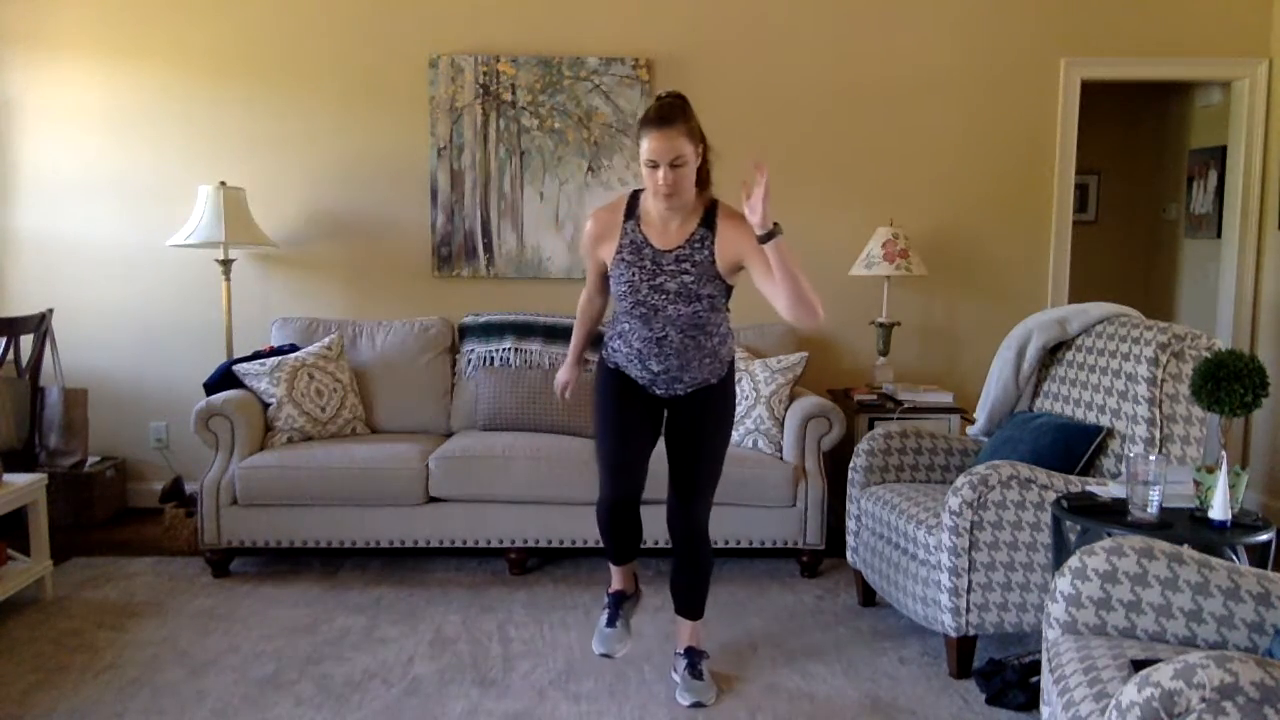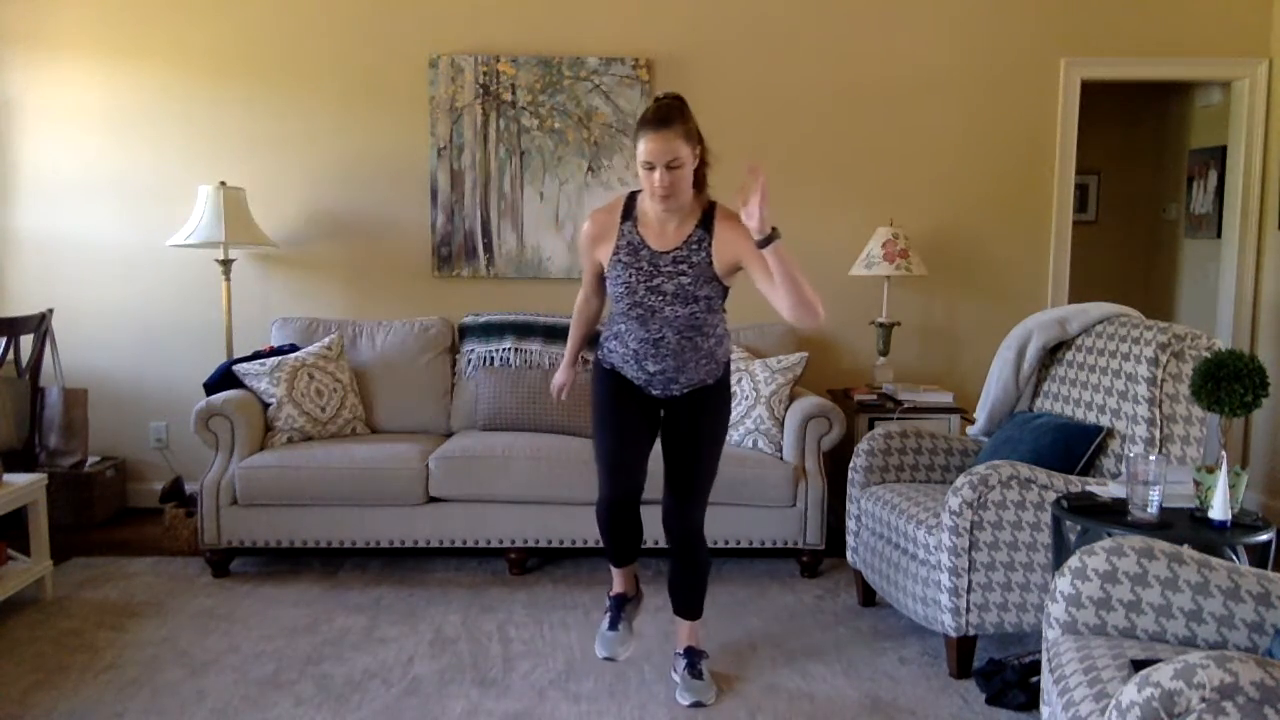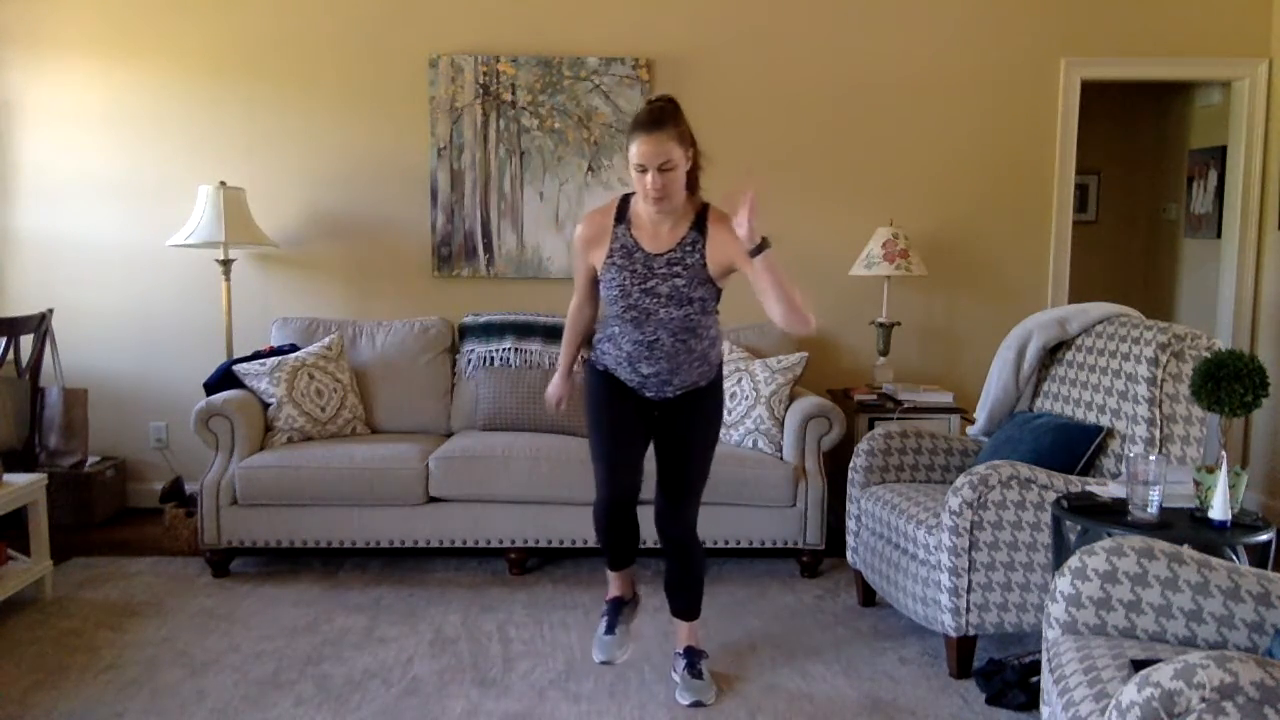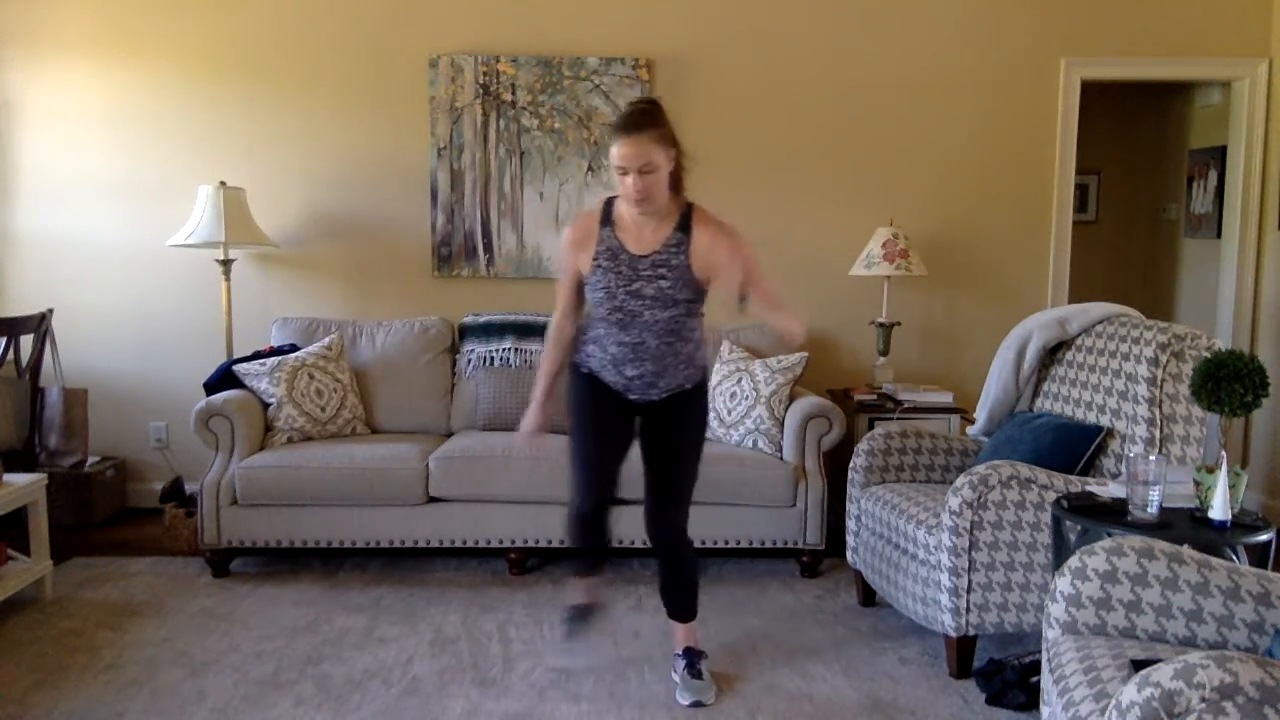
dt=0.1s
person 1, frame 1
left shoulder: (732, 230)
right shoulder: (605, 223)
left elbow: (807, 316)
left wrist: (766, 230)
right wrist: (572, 357)
left hip: (704, 386)
right hip: (626, 376)
left knee: (689, 518)
right knee: (617, 493)
left ankle: (689, 649)
right ankle: (622, 588)
person 1, frame 2
left shoulder: (730, 231)
right shoulder: (602, 225)
left elbow: (808, 318)
left wrist: (764, 236)
right wrist: (569, 359)
left hip: (700, 388)
right hip: (621, 377)
left knee: (684, 519)
right knee: (618, 492)
left ankle: (689, 649)
right ankle: (624, 591)
person 1, frame 3
left shoulder: (722, 234)
right shoulder: (595, 229)
left elbow: (799, 324)
left wrist: (755, 246)
right wrist: (562, 370)
left hip: (693, 389)
right hip: (615, 379)
left knee: (677, 521)
right knee: (615, 495)
left ankle: (688, 649)
right ankle: (620, 594)
person 1, frame 4
left shoulder: (710, 236)
right shoulder: (583, 235)
left elbow: (789, 326)
right elbow: (565, 319)
left wrist: (752, 297)
right wrist: (540, 403)
left hip: (679, 392)
right hip: (600, 383)
left knee: (666, 524)
right knee: (593, 496)
left ankle: (686, 648)
right ankle: (583, 598)
